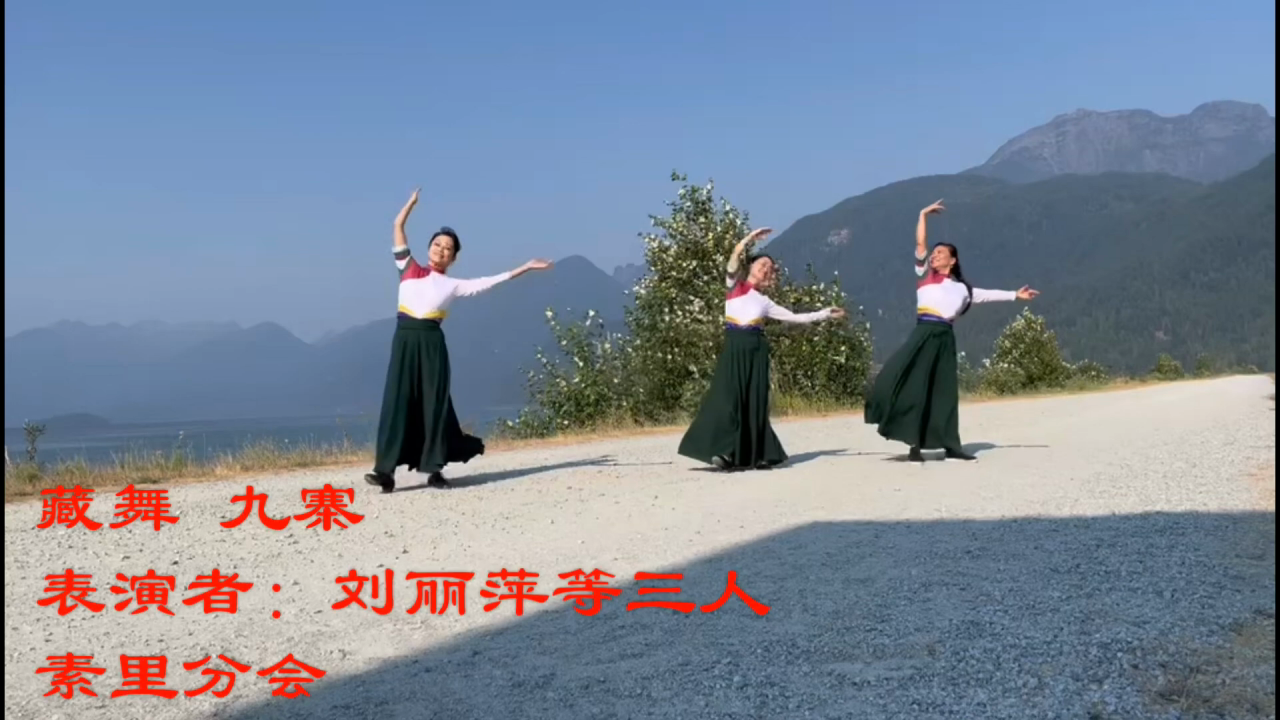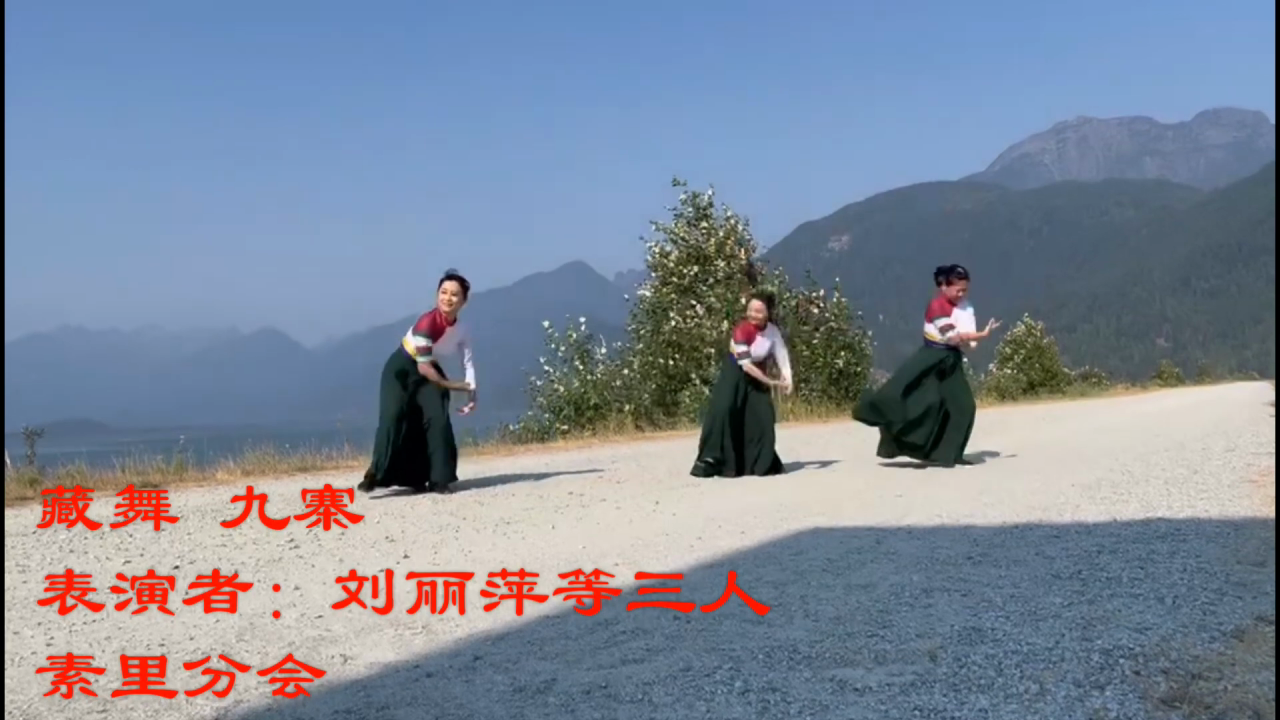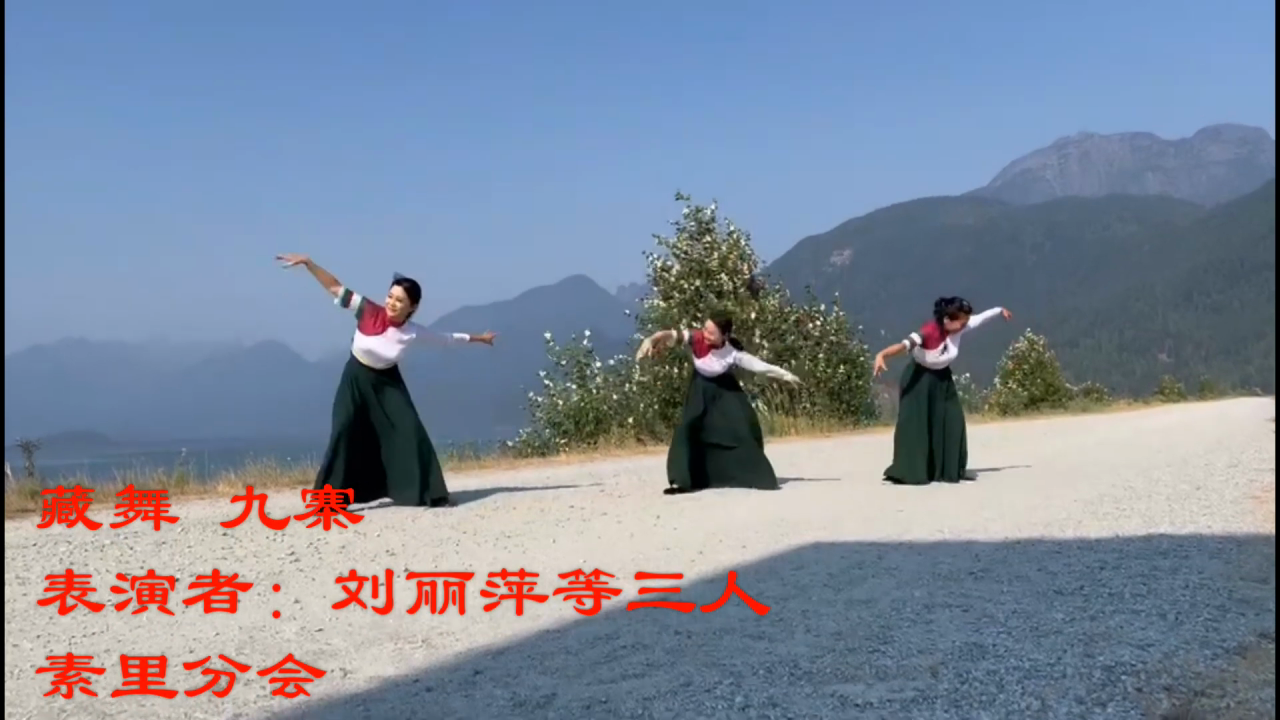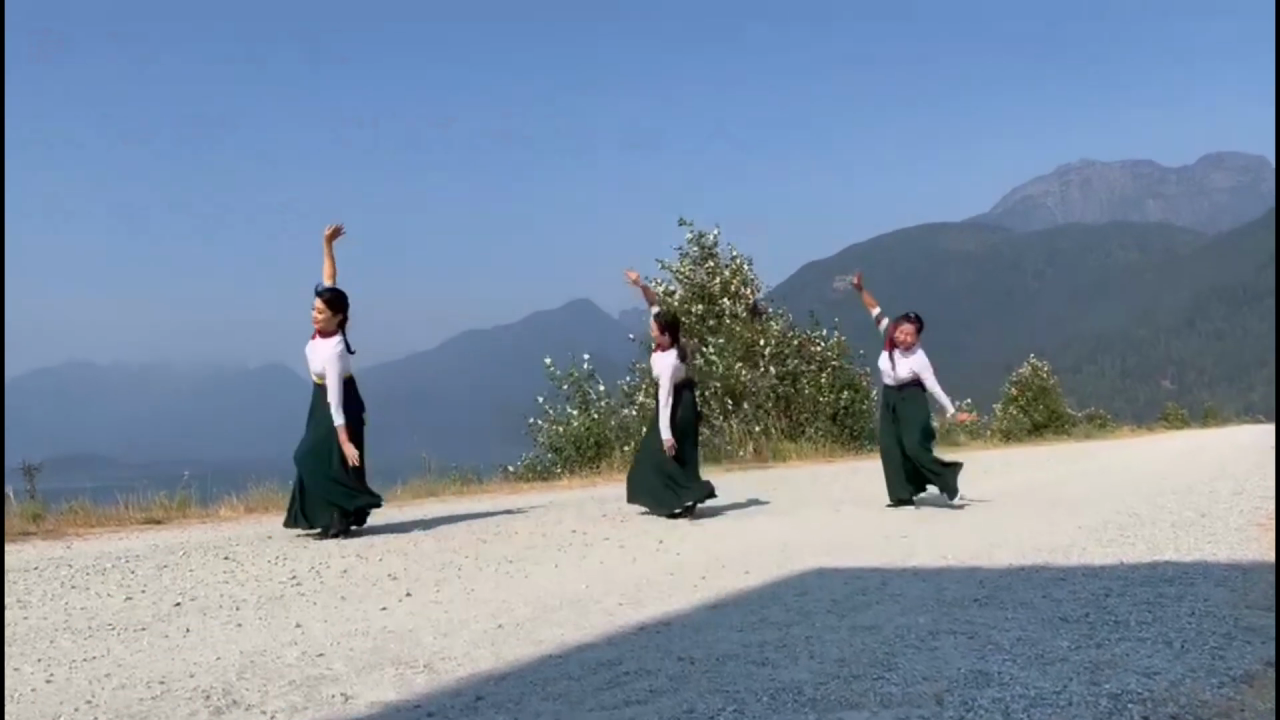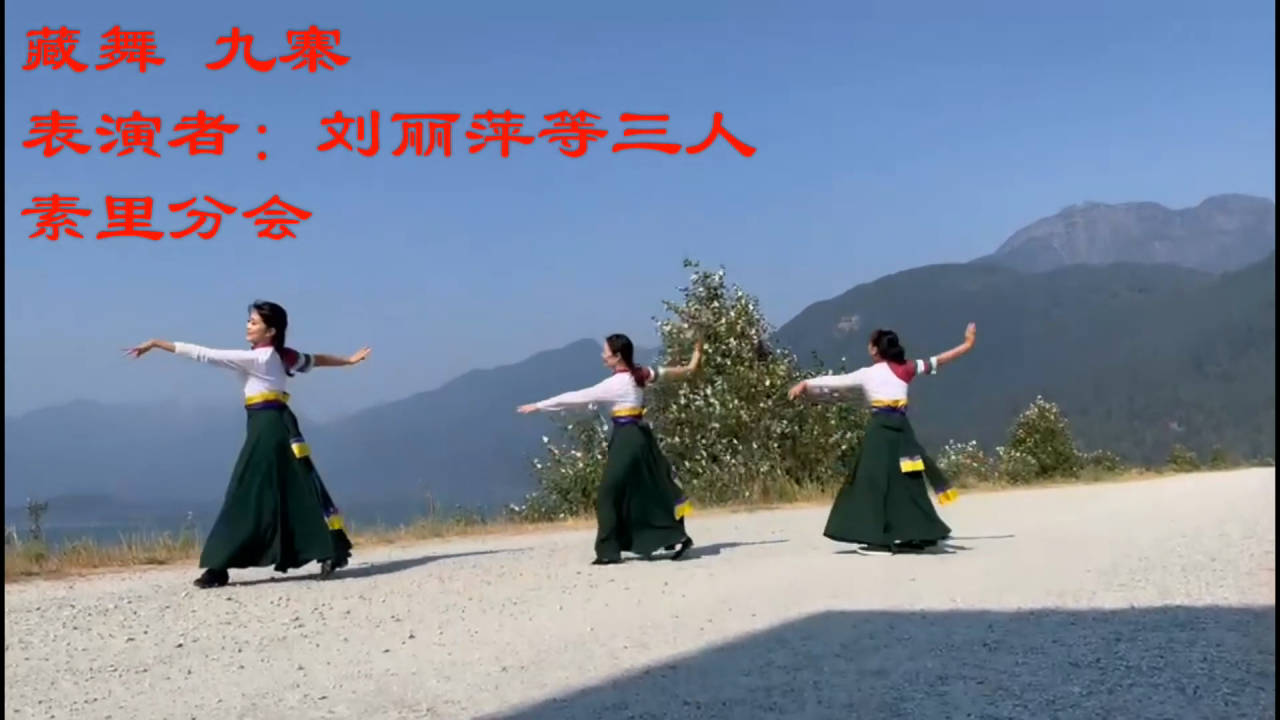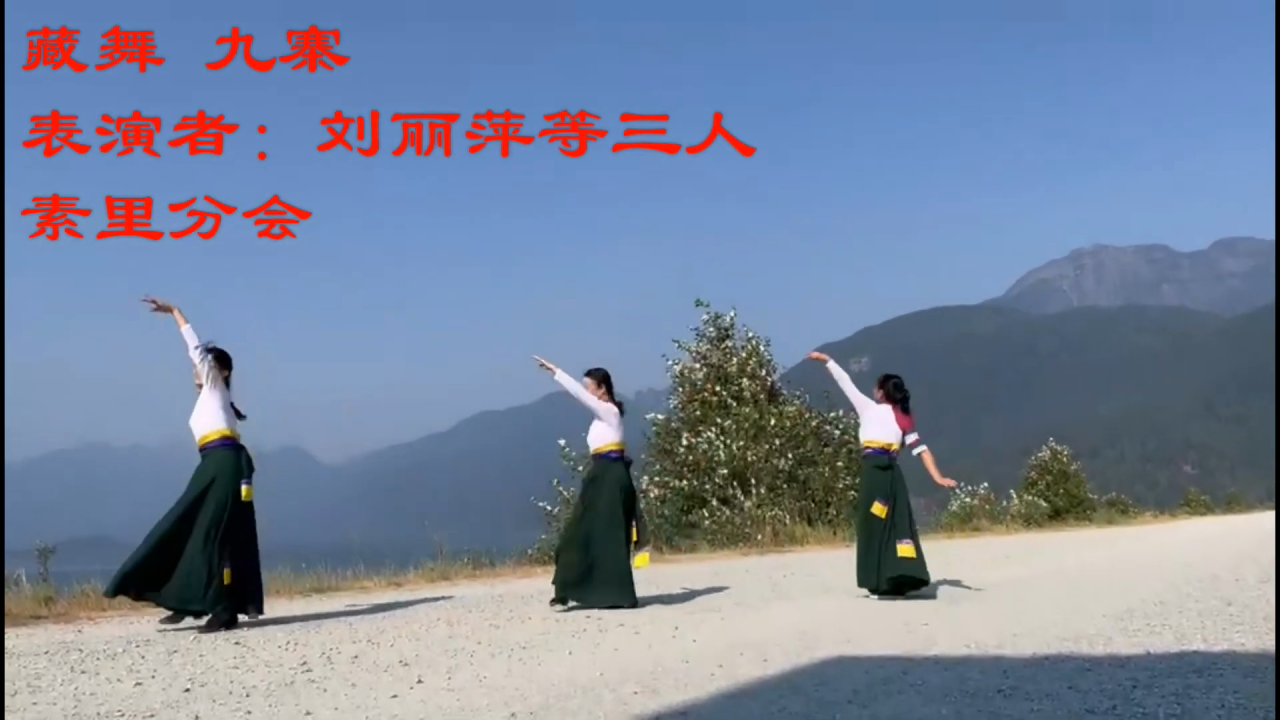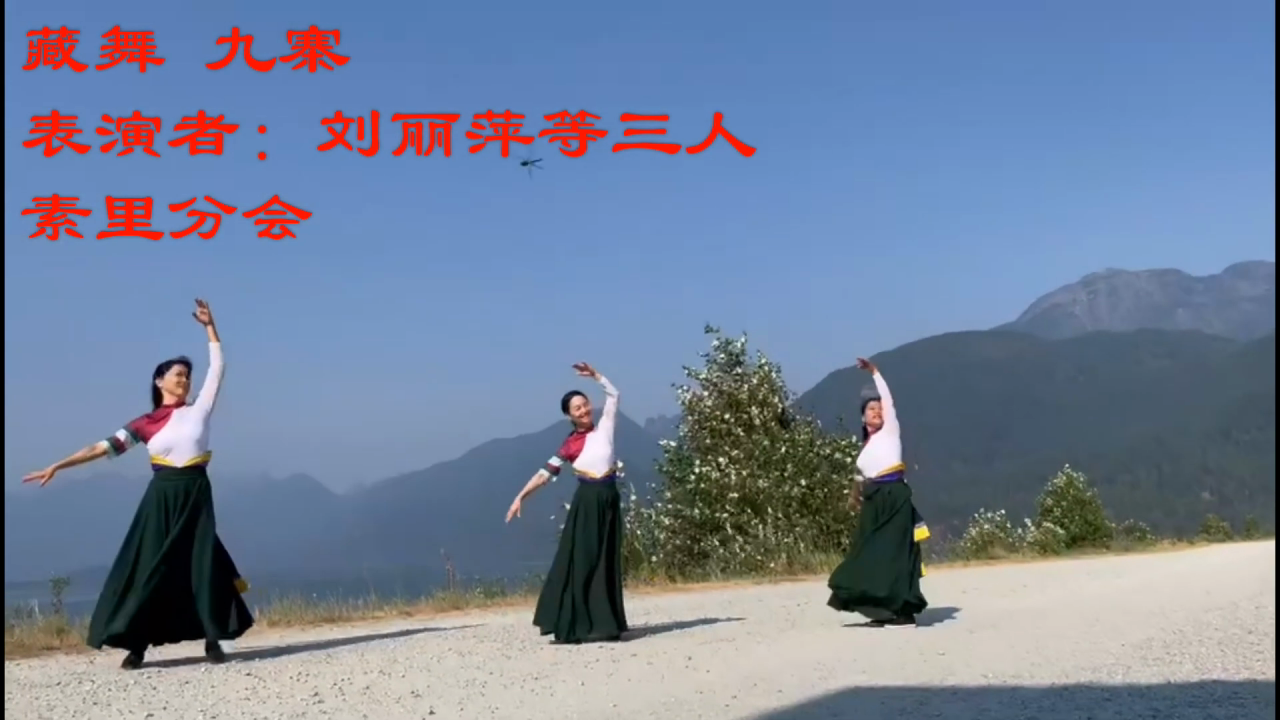
dt=0.5s
person 1, frame 1
left shoulder: (453, 285)
right shoulder: (409, 269)
left elbow: (489, 282)
right elbow: (398, 230)
left wrist: (525, 268)
right wrist: (411, 203)
left hip: (431, 343)
right hip: (404, 340)
left knee: (434, 403)
right knee: (397, 402)
left ankle: (434, 469)
right ankle: (386, 471)
person 1, frame 2
left shoulder: (461, 331)
right shoulder: (427, 322)
left elbow: (468, 362)
right elbow: (422, 365)
left wrist: (472, 392)
right wrist: (450, 386)
left hip: (429, 376)
right hip: (400, 372)
left knee: (437, 420)
right knee: (394, 416)
left ankle: (437, 478)
right ankle: (377, 474)
person 1, frame 3
left shoulder: (413, 333)
right shoulder: (370, 313)
left elbow: (445, 339)
right elbow: (335, 287)
left wrist: (477, 338)
right wrist: (307, 262)
left hip: (387, 383)
right hip: (356, 379)
left knee: (410, 432)
right knee: (343, 435)
left ankle: (428, 493)
person 1, frame 4
left shoulder: (334, 351)
right shoulder: (324, 328)
left elbow: (335, 395)
right elbow: (328, 282)
left wrist: (344, 439)
right wrist: (327, 245)
left hip: (342, 400)
right hip: (332, 397)
left knee: (318, 458)
right knee: (316, 458)
left ankle: (337, 517)
right ankle: (331, 519)
person 1, frame 5
left shoulder: (254, 358)
right shoulder: (283, 355)
left elbow: (205, 355)
right elbow: (313, 360)
left wrist: (157, 343)
right wrist: (348, 360)
left hip: (265, 426)
right hip: (278, 425)
left knee: (247, 495)
right knee: (297, 492)
left ankle: (218, 567)
right ankle: (333, 551)
person 1, frame 6
left shoulder: (215, 392)
right shoulder: (210, 405)
left elbow: (197, 348)
left wrist: (174, 312)
left hip: (225, 467)
right hip: (215, 470)
left knee: (211, 537)
right knee: (190, 535)
left ankle: (224, 611)
right ankle: (184, 604)
person 1, frame 7
left shoulder: (199, 410)
right shoulder: (145, 424)
left elbow: (217, 368)
right elbow: (104, 448)
left wrist: (209, 326)
right wrist: (57, 466)
left hip: (196, 493)
right hip: (162, 496)
left knee: (203, 565)
right knee: (146, 567)
left ankle: (213, 639)
right ankle: (136, 643)
person 2, frame 1
left shoulder: (961, 288)
right shoulder: (925, 275)
left elbow: (987, 295)
right elbow: (920, 244)
left wrist: (1016, 295)
right wrist: (923, 214)
left hip: (945, 338)
right hip: (924, 334)
left knee: (945, 391)
right knee: (910, 381)
left ankle: (949, 445)
right ankle: (914, 445)
person 2, frame 2
left shoulder: (965, 306)
right shoulder: (937, 306)
left elbow: (970, 338)
right elbow: (952, 336)
left wrist: (972, 340)
right wrist: (979, 335)
left hip: (952, 361)
right hip: (931, 357)
left knee: (964, 405)
right knee: (904, 391)
left ankle: (950, 454)
person 2, frame 3
left shoulder: (960, 328)
right shoulder: (929, 332)
left elbow: (979, 318)
right elbow: (905, 344)
left wrist: (999, 310)
right wrist: (881, 355)
left hip: (942, 378)
right hip: (919, 378)
left knee: (952, 422)
right knee: (912, 424)
left ankle: (952, 470)
right ankle: (907, 471)
person 2, frame 4
left shoulder: (918, 358)
right shoulder: (891, 337)
left elbow: (934, 387)
right elbow: (875, 309)
left wrist: (952, 412)
right wrist: (860, 289)
left hip: (910, 400)
right hip: (890, 400)
left knee: (910, 445)
right knee: (890, 447)
left ankle: (946, 475)
right ankle: (904, 494)
person 2, frame 5
left shoulder: (868, 373)
right shoulder: (906, 368)
left elbow: (837, 381)
right elbow: (936, 361)
left wrist: (806, 384)
right wrist: (966, 345)
left hip: (880, 428)
right hip: (901, 427)
left knee: (873, 480)
right knee: (906, 482)
left ankle: (879, 538)
right ankle: (916, 537)
person 2, frame 6
left shoulder: (870, 408)
right shoulder: (904, 420)
left elbow: (847, 385)
right elbow: (921, 449)
left wrist: (826, 360)
right wrist: (937, 477)
left hip: (874, 468)
right hip: (892, 470)
left knee: (874, 525)
right knee: (893, 524)
left ankle: (886, 582)
right ankle: (899, 581)
person 2, frame 7
left shoulder: (890, 431)
right shoulder: (866, 445)
left elbow: (888, 400)
left wrist: (874, 372)
right wrist: (856, 495)
left hip: (895, 495)
right hip: (874, 498)
left knee: (894, 552)
right knee: (871, 551)
left ankle: (904, 612)
right ankle: (884, 610)
person 3, frame 1
left shoulder: (764, 302)
right shoulder: (735, 285)
left elbow: (794, 317)
right elbow: (734, 256)
left wrist: (825, 313)
right wrist: (753, 235)
left hip: (755, 349)
right hip: (734, 347)
left knee: (754, 400)
right knee: (729, 399)
left ankle: (752, 455)
right ankle: (727, 453)
person 3, frame 2
left shoulder: (773, 331)
right shoulder: (742, 330)
left elbow: (781, 357)
right elbow: (745, 364)
left wrist: (787, 378)
right wrist: (770, 382)
left hip: (755, 377)
right hip: (733, 375)
left knee: (763, 416)
right knee: (722, 411)
left ankle: (762, 464)
right ankle: (711, 458)
person 3, frame 3
left shoulder: (733, 353)
right shoulder: (696, 339)
left elbow: (760, 365)
right elbow: (672, 335)
left wrist: (784, 375)
right wrist: (650, 340)
left hip: (725, 390)
right hip: (700, 388)
left knee: (743, 432)
right knee: (686, 429)
left ankle: (760, 476)
right ankle: (680, 481)
person 3, frame 4
left shoulder: (667, 362)
right shoulder: (671, 343)
left elbow: (664, 398)
right elbow: (654, 304)
left wrist: (665, 433)
right wrist: (641, 285)
left hip: (678, 403)
right hip: (678, 399)
left knee: (656, 451)
right knee: (650, 450)
left ankle: (688, 496)
right ankle: (673, 502)
person 3, frame 5
left shoulder: (613, 385)
right shoulder: (639, 374)
left elbow: (577, 397)
right elbow: (663, 373)
left wrist: (540, 405)
right wrist: (690, 368)
left hip: (626, 438)
right hip: (640, 437)
left knee: (610, 495)
right knee: (649, 492)
left ankle: (610, 552)
right ankle: (677, 538)
person 3, frame 6
left shoulder: (609, 410)
right shoulder: (602, 415)
left elbow: (581, 392)
left wrist: (554, 370)
left hip: (611, 475)
right hip: (599, 474)
left knee: (610, 535)
right knee: (583, 533)
left ankle: (621, 595)
person 3, frame 7
left shoulder: (604, 428)
right shoulder: (570, 444)
left elbow: (613, 395)
right elbow: (546, 472)
left wrist: (595, 375)
right wrist: (520, 497)
left hip: (609, 498)
right hip: (586, 500)
left knee: (606, 563)
right knee: (578, 562)
left ankle: (606, 625)
right ankle: (570, 626)
